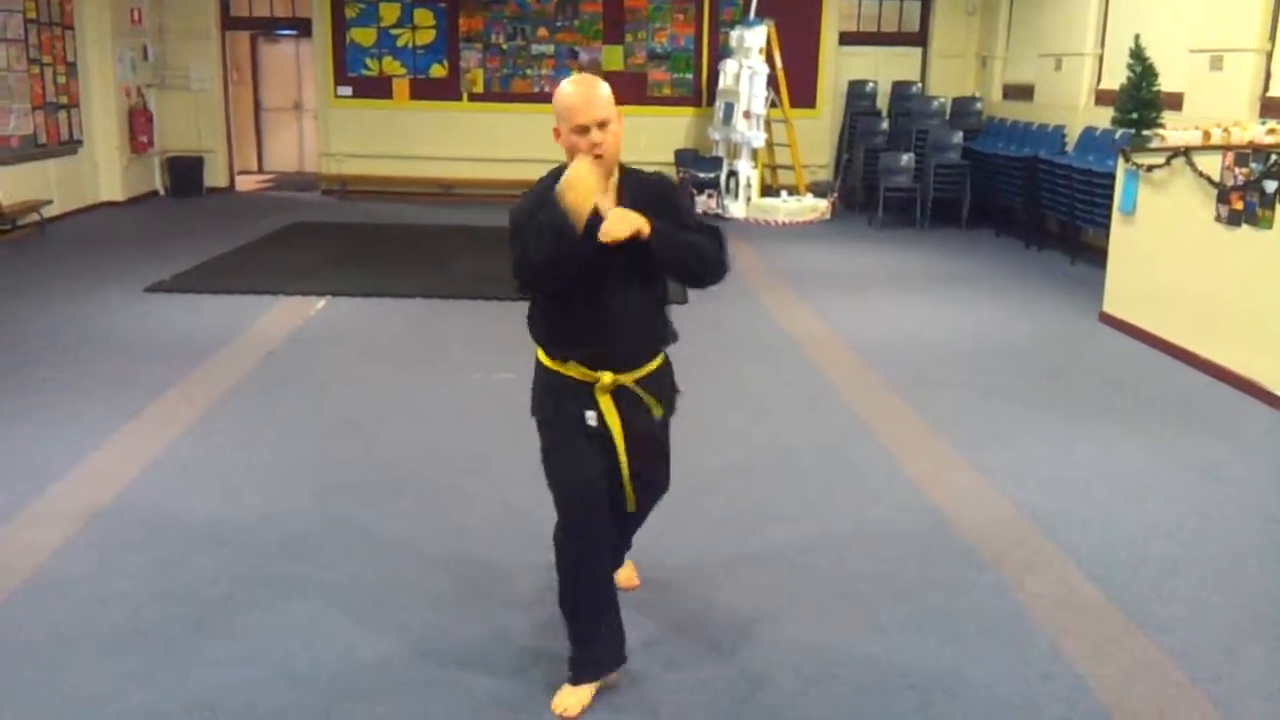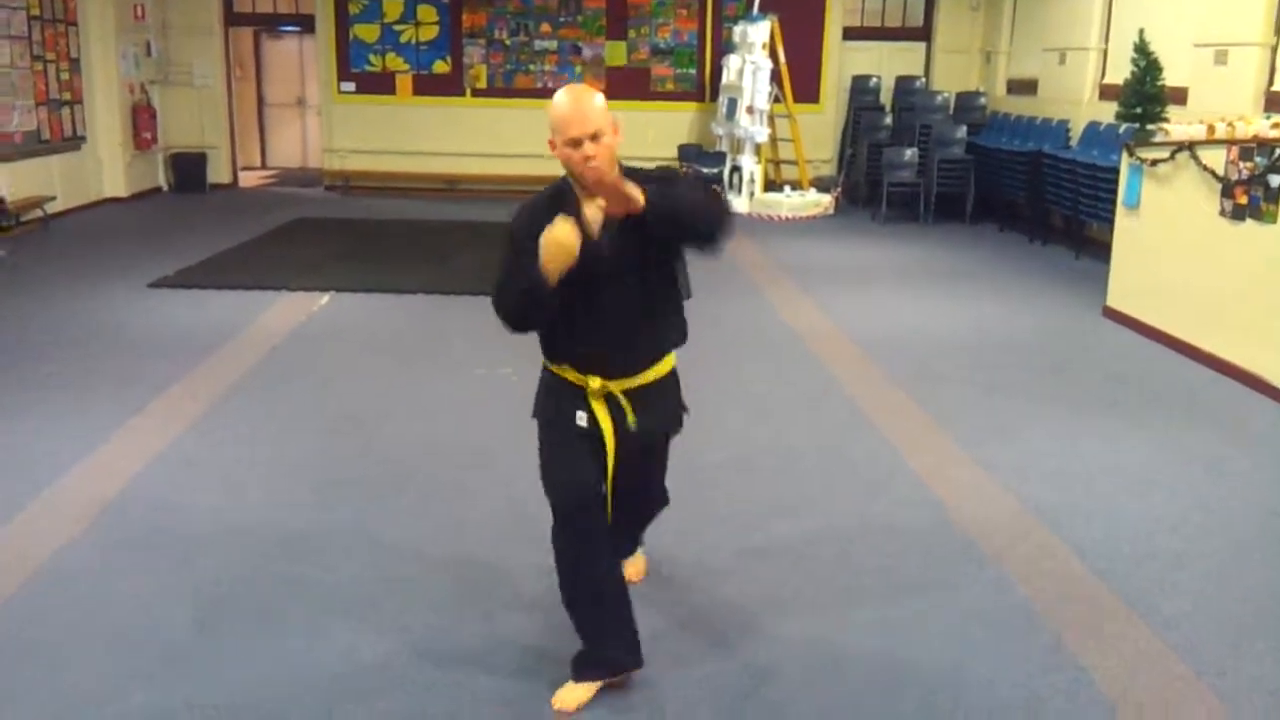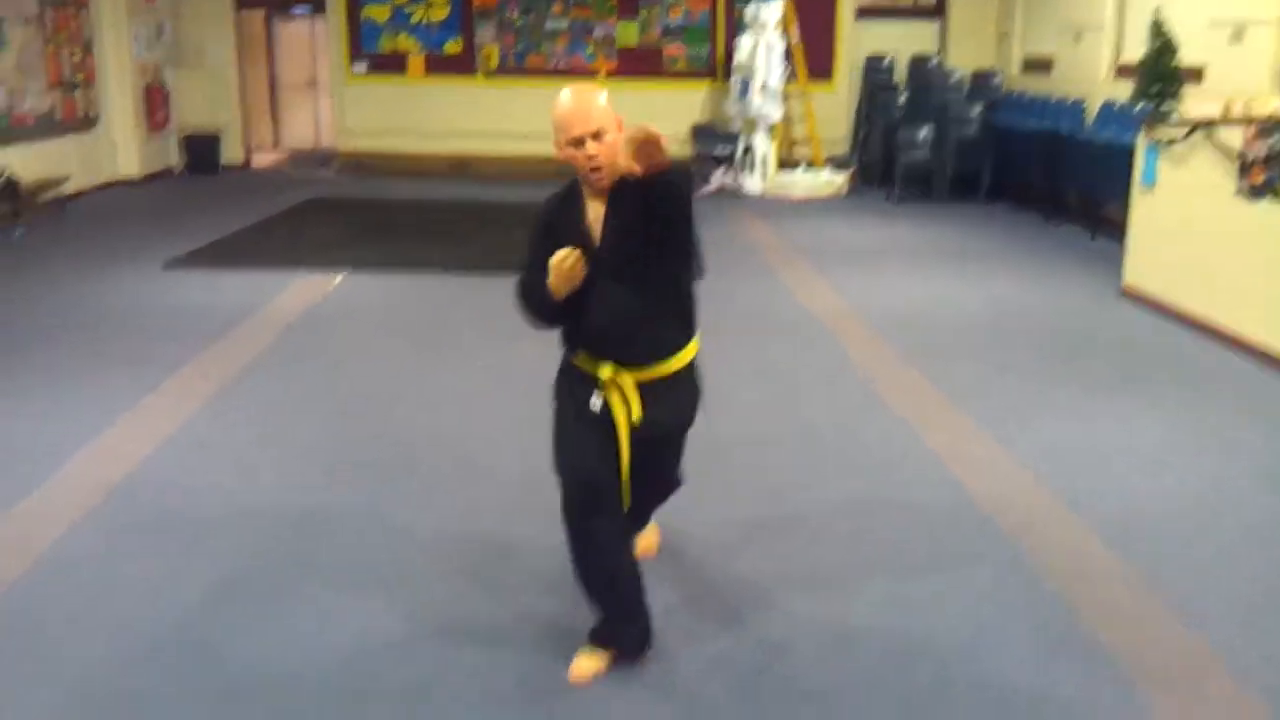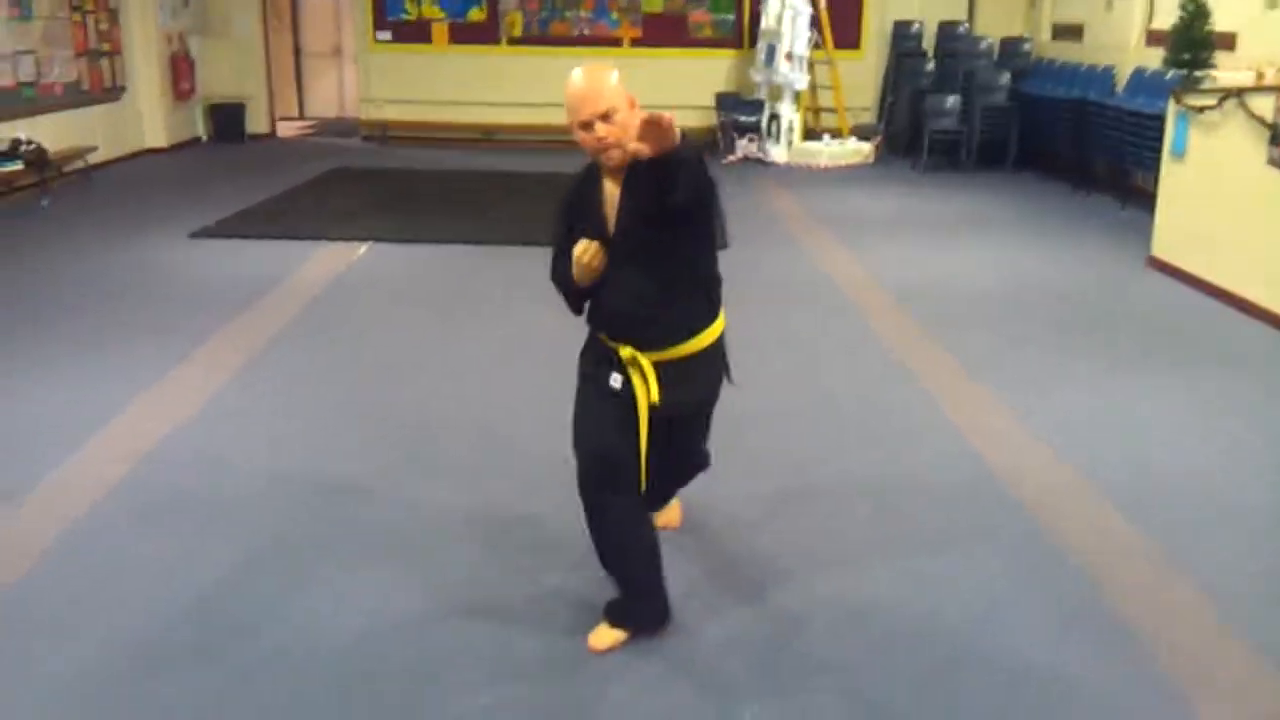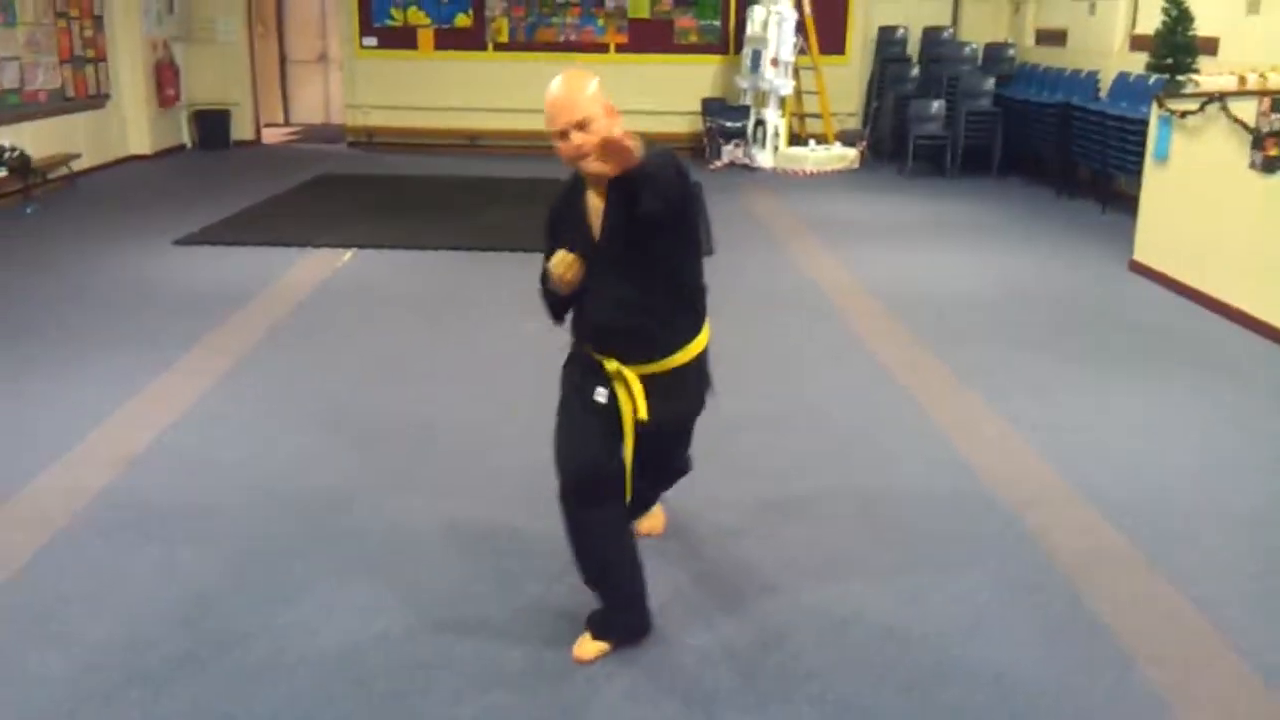
dt=0.1s
person 1, frame 1
left shoulder: (656, 192)
right shoulder: (541, 203)
left elbow: (711, 263)
right elbow: (533, 278)
left wrist: (648, 229)
right wrist: (576, 221)
left hip: (642, 380)
right hip: (569, 386)
left knee: (640, 487)
right knee: (581, 510)
left ankle: (607, 555)
right ankle: (593, 659)
person 1, frame 2
left shoulder: (651, 195)
right shoulder: (538, 215)
left elbow: (709, 221)
right elbow: (513, 310)
left wrist: (644, 203)
right wrist: (543, 272)
left hip: (646, 388)
right hip: (570, 389)
left knee: (640, 495)
right knee: (576, 514)
left ankle: (618, 547)
right ankle: (606, 654)
person 1, frame 3
left shoulder: (651, 186)
right shoulder: (555, 213)
left elbow: (678, 187)
right elbow: (536, 306)
left wrist: (655, 166)
right wrist: (553, 286)
left hip: (664, 378)
right hip: (590, 376)
left knee: (653, 476)
right knee: (586, 493)
left ankle: (633, 521)
right ankle: (621, 630)
person 1, frame 4
left shoulder: (672, 166)
right shoulder: (579, 196)
left elbow: (684, 177)
right elbow: (569, 281)
left wrist: (664, 148)
right wrist: (579, 275)
left hip: (688, 355)
right hip: (613, 352)
left knee: (677, 456)
right knee: (601, 468)
left ankle: (657, 492)
right ankle: (639, 605)
person 1, frame 5
left shoulder: (655, 177)
right shoulder: (566, 207)
left elbow: (658, 185)
left wrist: (632, 161)
right wrist: (559, 285)
left hip: (671, 368)
right hip: (597, 365)
left knee: (658, 463)
right knee: (583, 480)
left ankle: (640, 498)
right ankle: (621, 615)
